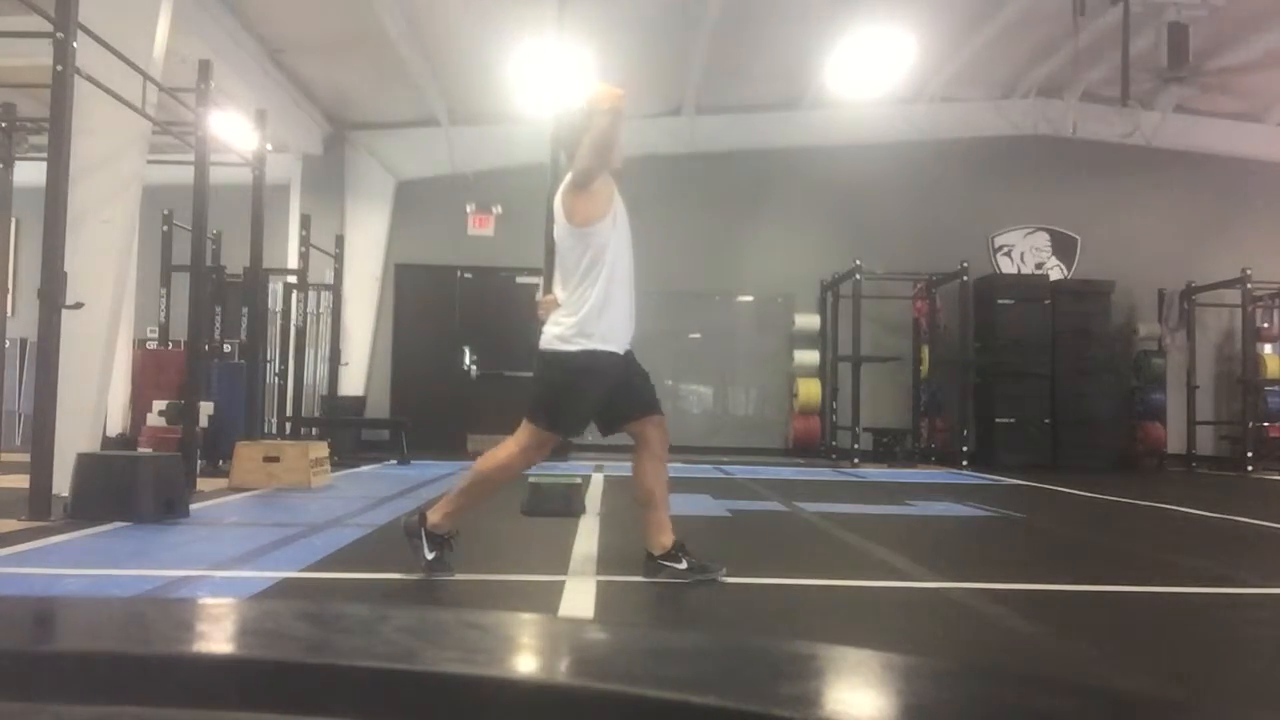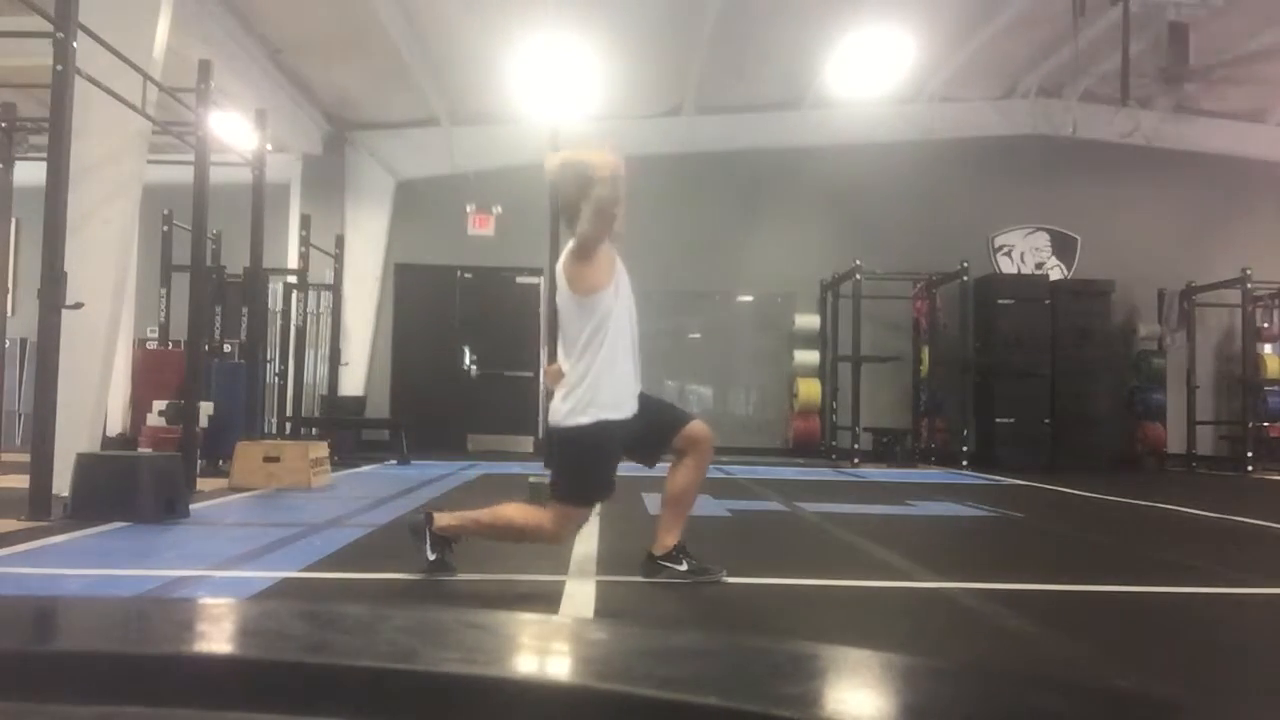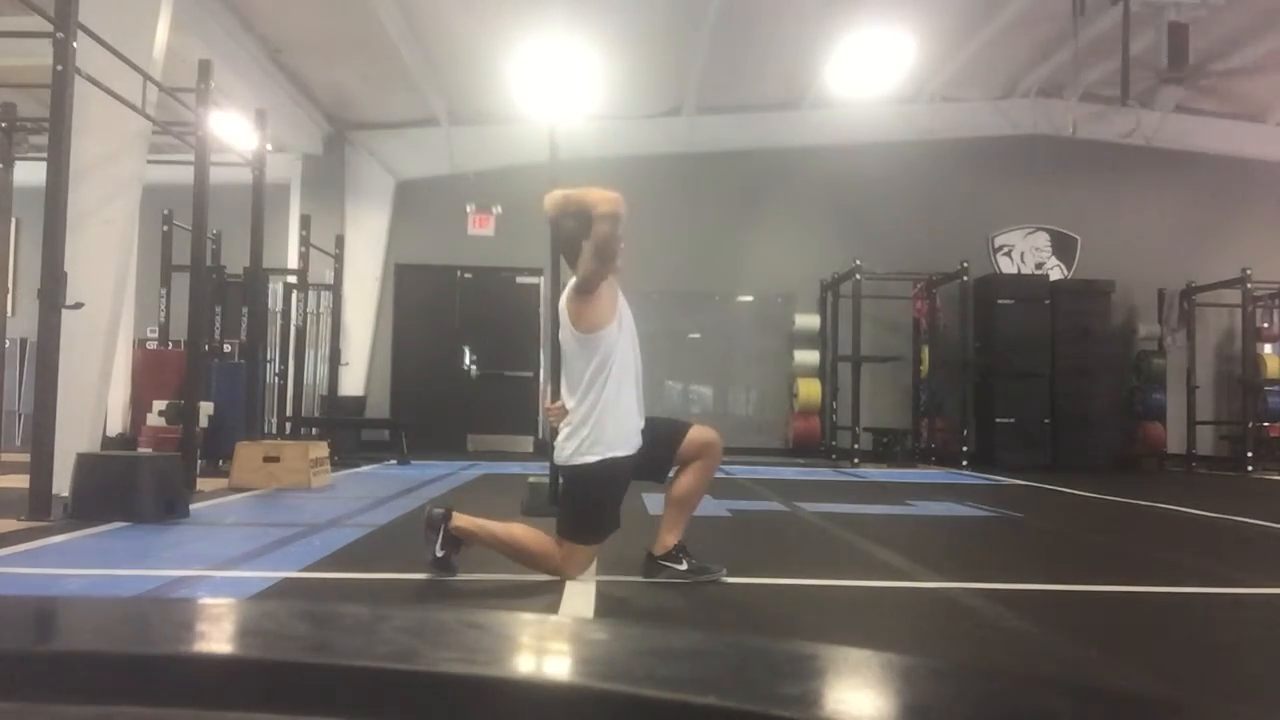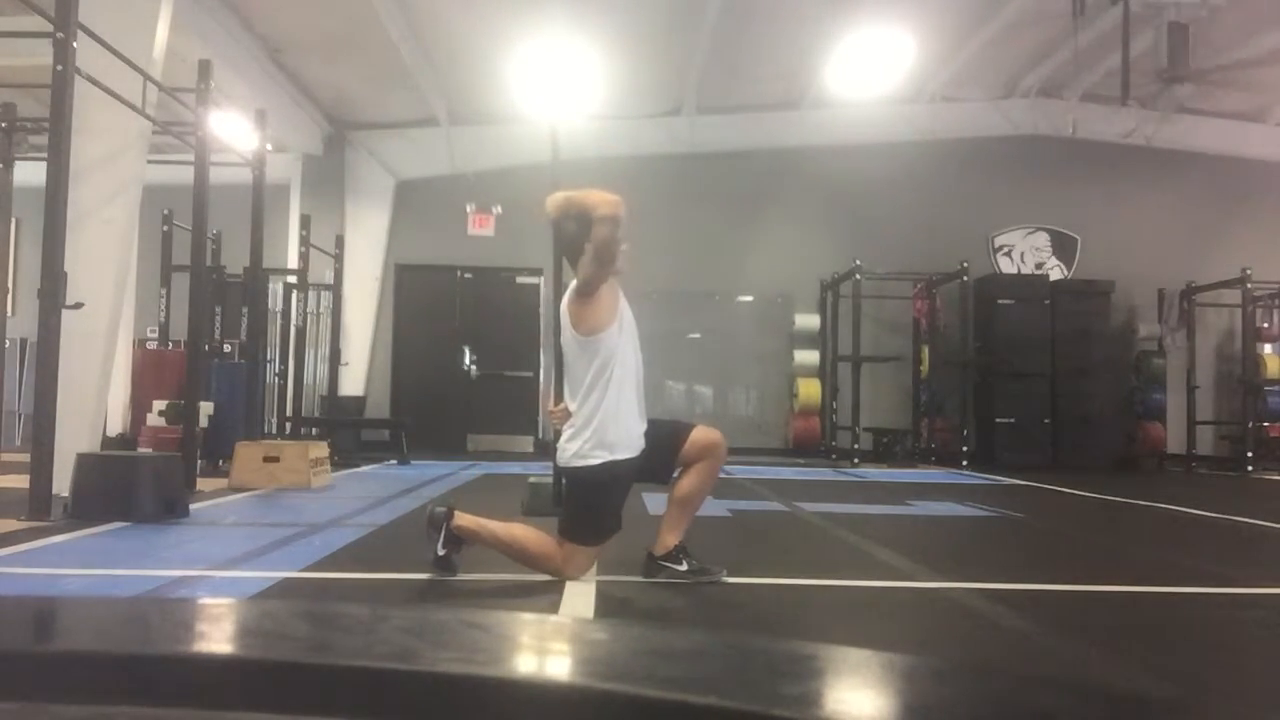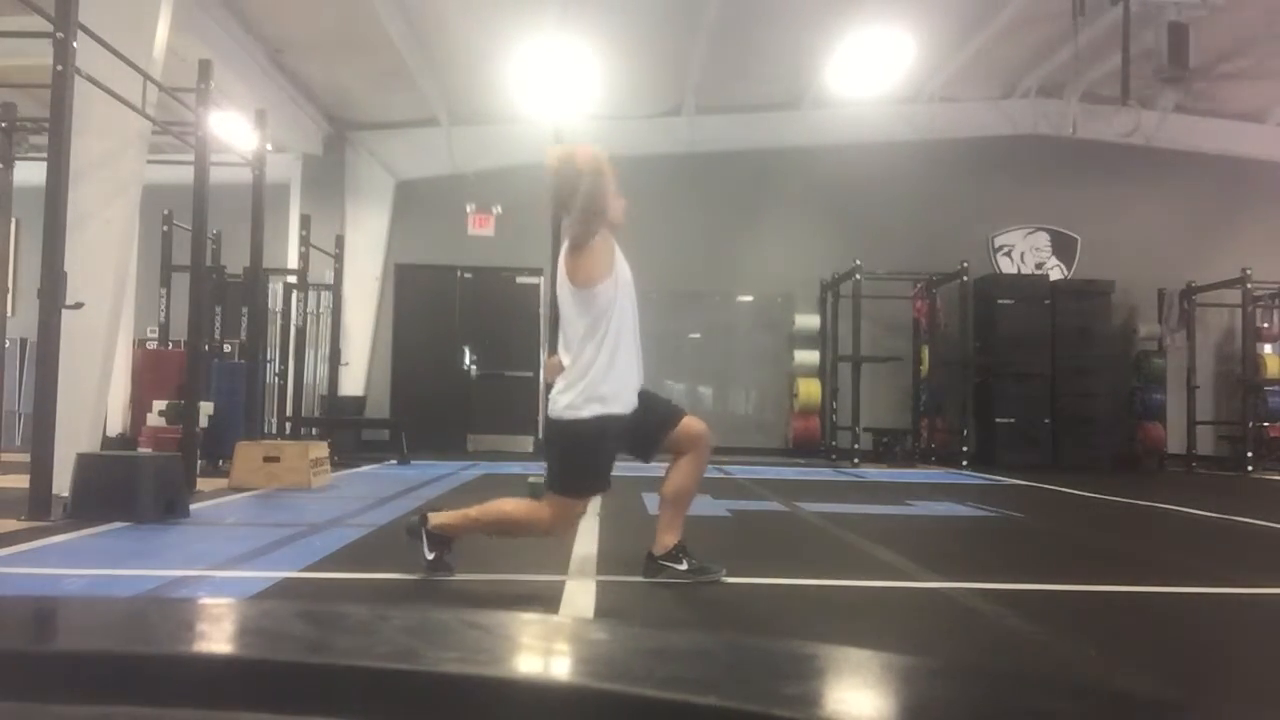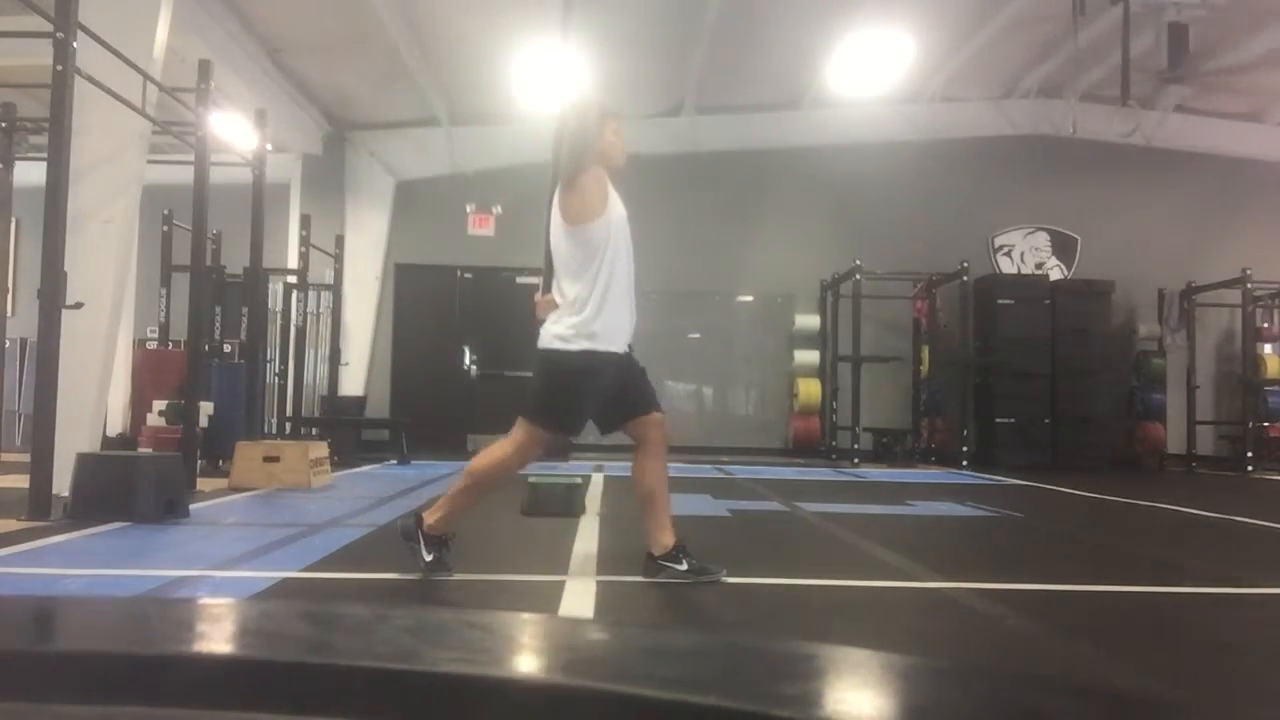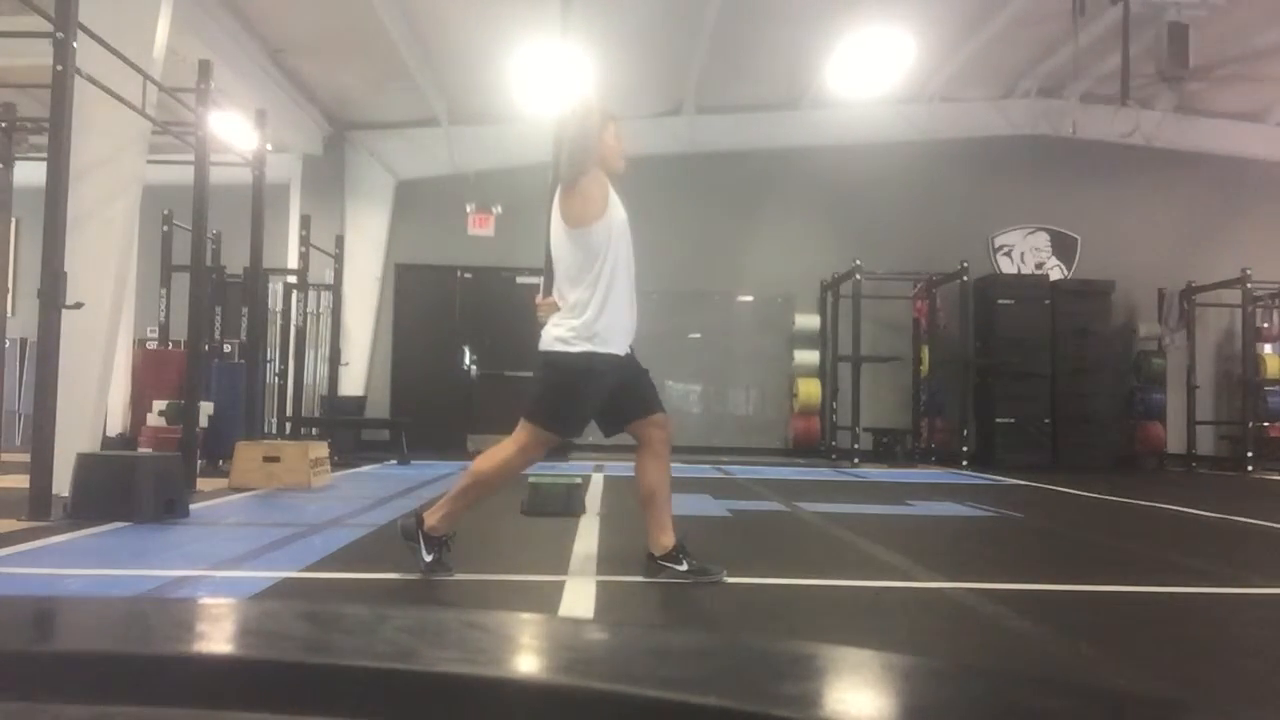
dt=0.4s
person 1, frame 1
left shoulder: (594, 190)
right shoulder: (585, 183)
right elbow: (610, 102)
left hip: (606, 347)
right hip: (579, 349)
left knee: (652, 434)
right knee: (529, 446)
left ankle: (664, 552)
right ankle: (433, 523)
person 1, frame 2
left shoulder: (594, 257)
right shoulder: (586, 253)
right elbow: (609, 170)
right wrist: (565, 164)
left hip: (616, 403)
right hip: (590, 416)
left knee: (698, 439)
right knee: (557, 526)
left ankle: (665, 553)
right ankle: (439, 525)
person 1, frame 3
left shoulder: (594, 294)
right shoulder: (589, 290)
right elbow: (610, 207)
right wrist: (562, 201)
left hip: (617, 436)
right hip: (597, 450)
left knee: (707, 444)
right knee: (568, 563)
left ankle: (665, 553)
right ankle: (453, 525)
person 1, frame 4
left shoulder: (595, 296)
right shoulder: (590, 293)
right elbow: (609, 210)
right wrist: (564, 203)
left hip: (621, 438)
right hip: (599, 453)
left knee: (711, 445)
right knee: (569, 564)
left ankle: (665, 554)
right ankle: (455, 524)
person 1, frame 5
left shoulder: (596, 250)
right shoulder: (587, 244)
right elbow: (593, 169)
right wrist: (575, 164)
left hip: (615, 398)
right hip: (589, 410)
left knee: (695, 438)
right knee: (554, 518)
left ankle: (665, 553)
right ankle: (435, 525)
person 1, frame 6
left shoulder: (593, 190)
right shoulder: (584, 182)
right elbow: (579, 122)
left hip: (606, 347)
right hip: (578, 349)
left knee: (653, 434)
right knee: (524, 446)
left ankle: (664, 554)
right ankle: (429, 525)
person 1, frame 7
left shoulder: (593, 191)
right shoulder: (584, 184)
right elbow: (580, 130)
left hip: (607, 348)
right hip: (579, 351)
left knee: (656, 434)
right knee: (526, 446)
left ankle: (665, 553)
right ankle: (430, 525)
